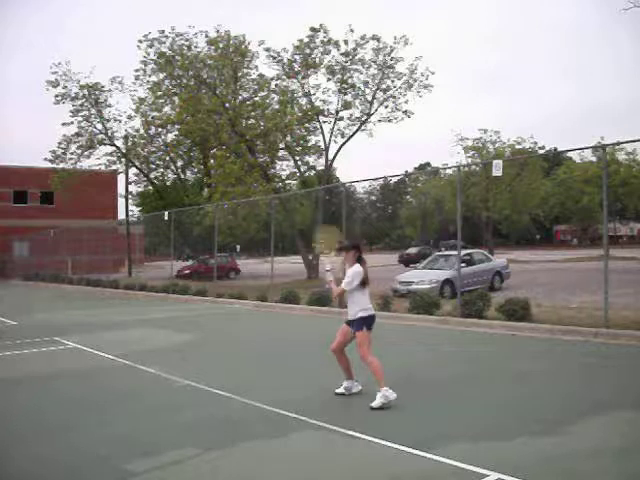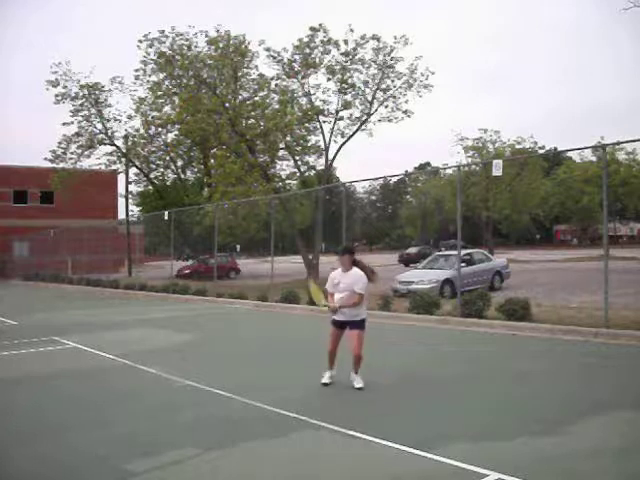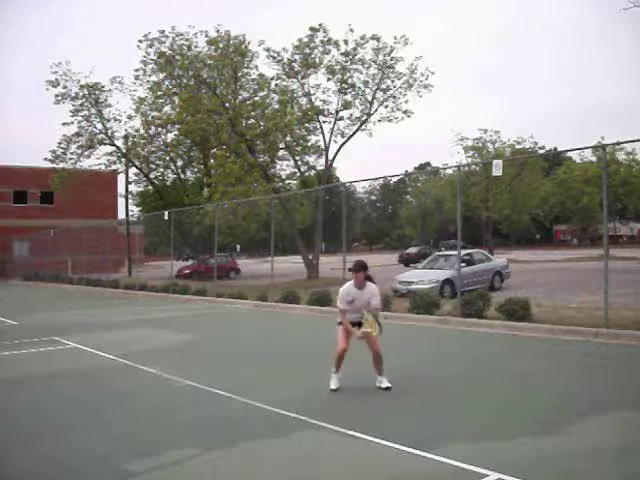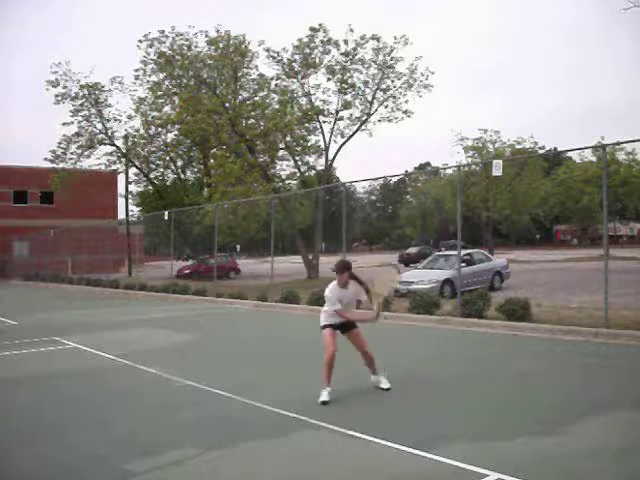
dt=0.3s
person 1, frame 1
left shoulder: (355, 271)
right shoulder: (351, 270)
left elbow: (337, 294)
right elbow: (346, 293)
left wrist: (331, 283)
right wrist: (334, 285)
left hip: (363, 316)
right hip: (354, 317)
left knee: (365, 355)
right knee: (336, 348)
left ankle: (385, 392)
right ankle: (351, 383)
person 1, frame 2
left shoulder: (359, 275)
right shoulder: (334, 275)
left elbow: (359, 300)
right elbow: (330, 295)
left wrist: (339, 305)
right wrist: (332, 304)
left hip: (356, 318)
right hip: (339, 316)
left knee: (356, 353)
right knee: (331, 349)
left ankle: (355, 374)
right ankle: (330, 372)
person 1, frame 3
left shoulder: (373, 289)
right shoulder: (345, 290)
left elbow: (376, 312)
right elbow: (343, 314)
right wrist: (354, 332)
right hip: (347, 321)
left knee: (376, 350)
right knee: (342, 349)
left ankle: (380, 378)
right ankle: (336, 374)
person 1, frame 4
left shoulder: (355, 285)
right shoulder: (330, 292)
left elbow: (367, 302)
right elbow: (343, 314)
left wrist: (371, 314)
right wrist: (367, 318)
left hip: (347, 320)
right hip: (329, 320)
left knee: (365, 351)
right knee: (330, 352)
left ankle: (376, 376)
right ankle: (326, 389)
